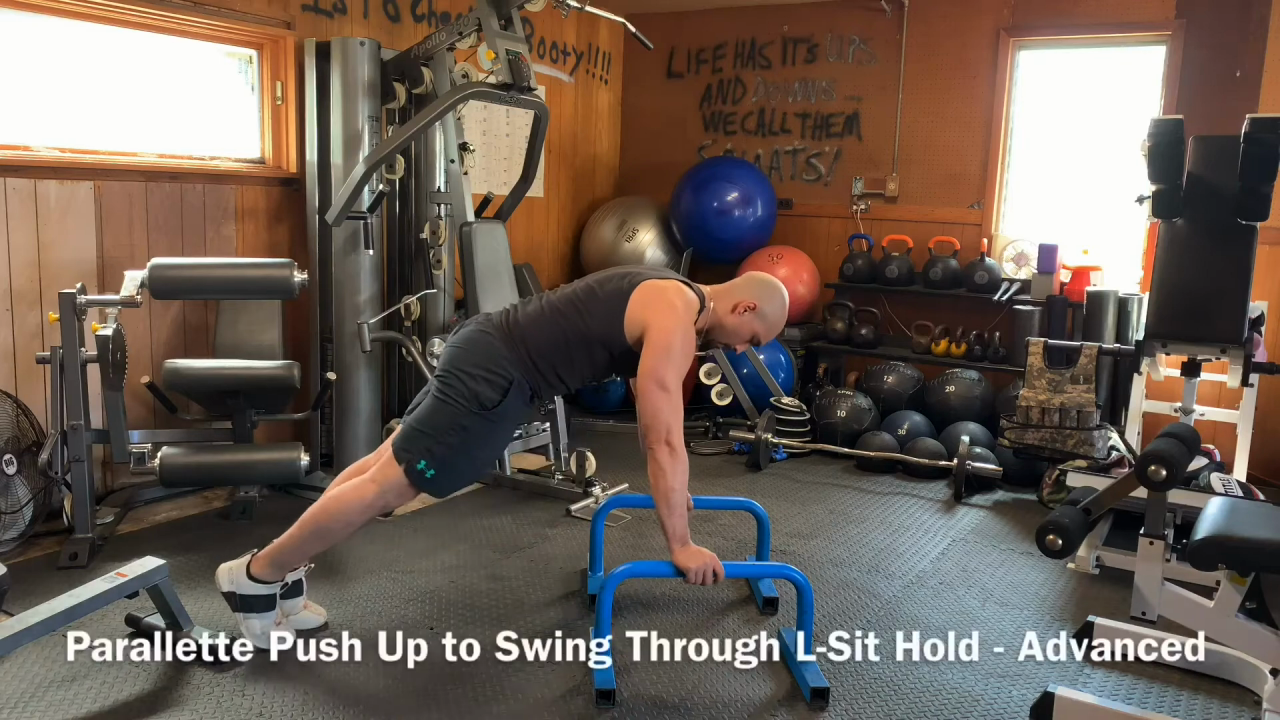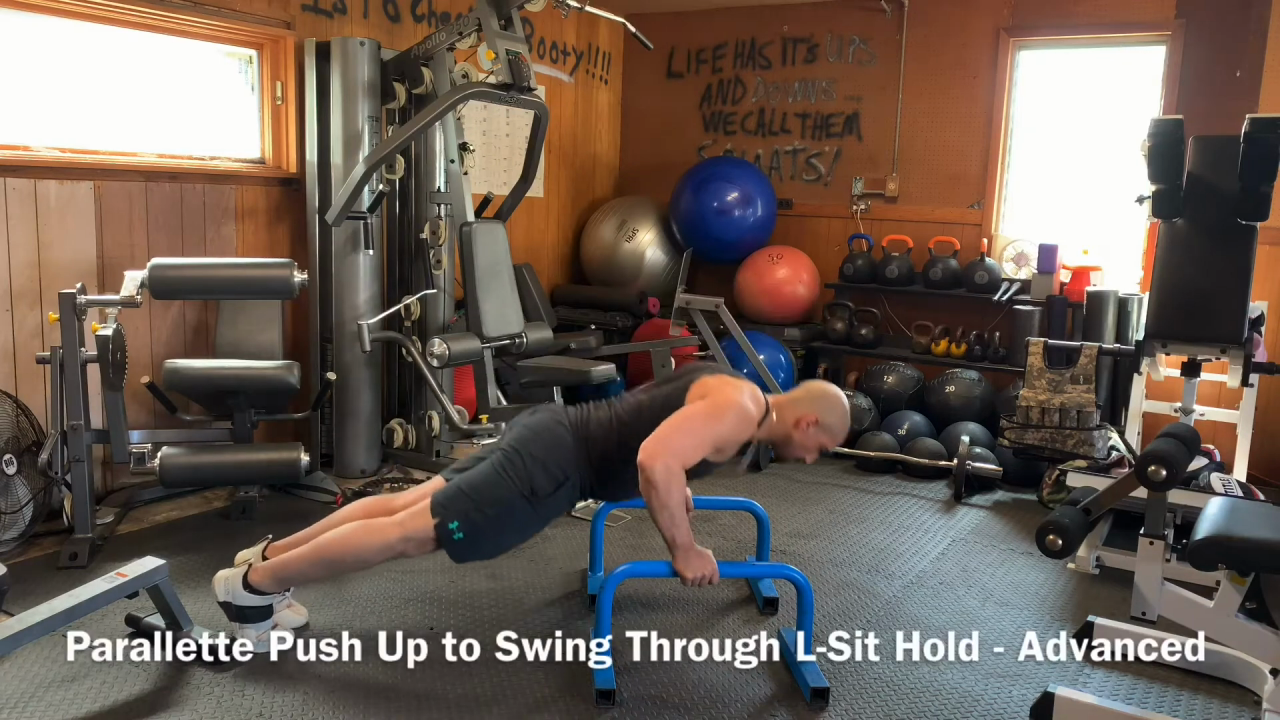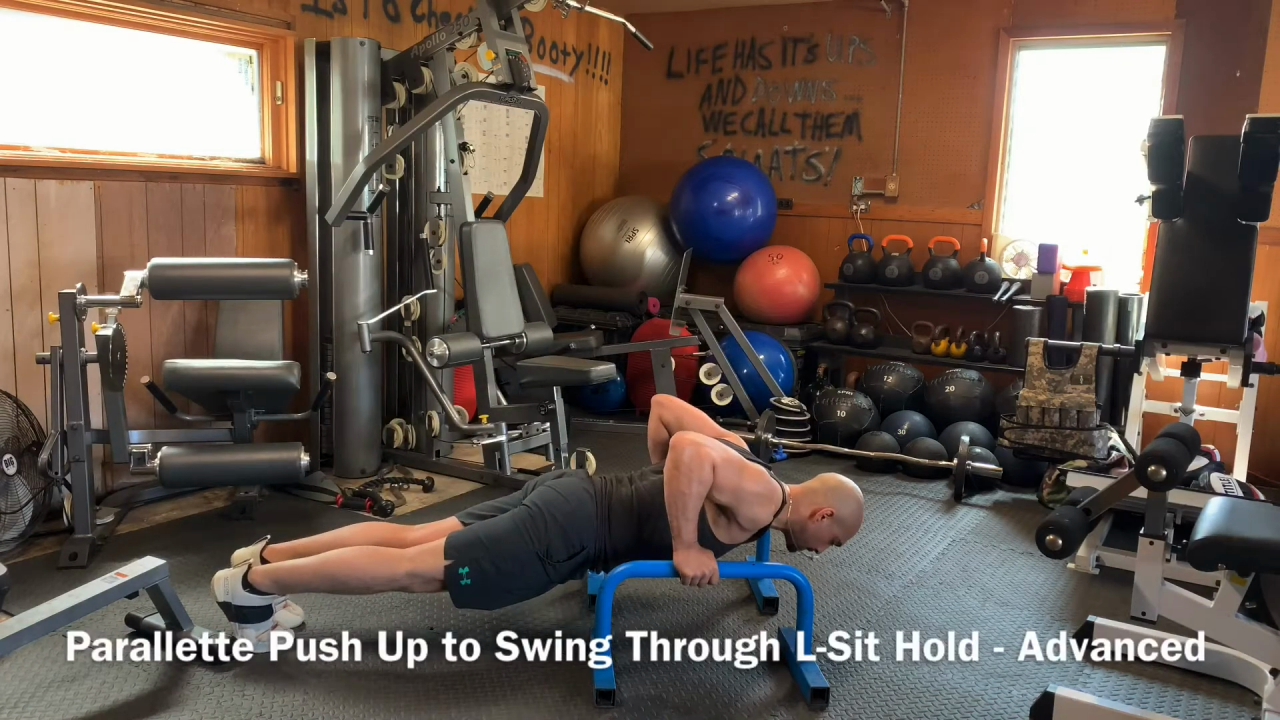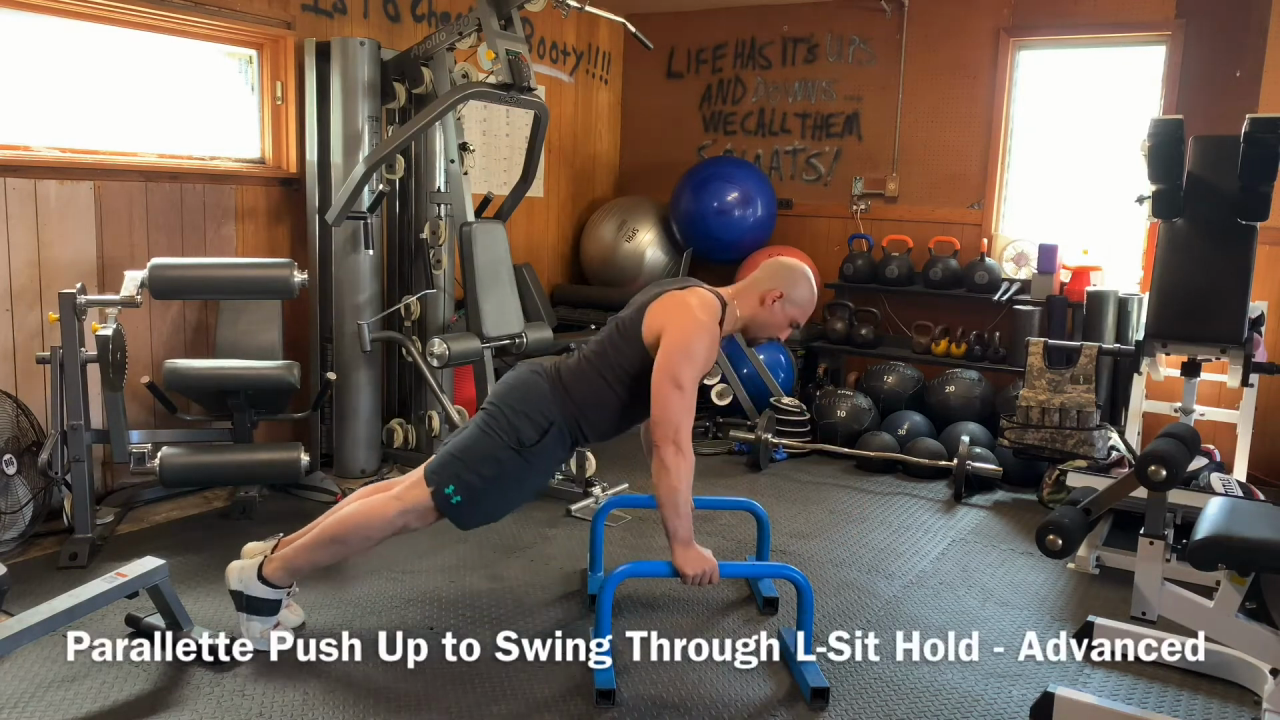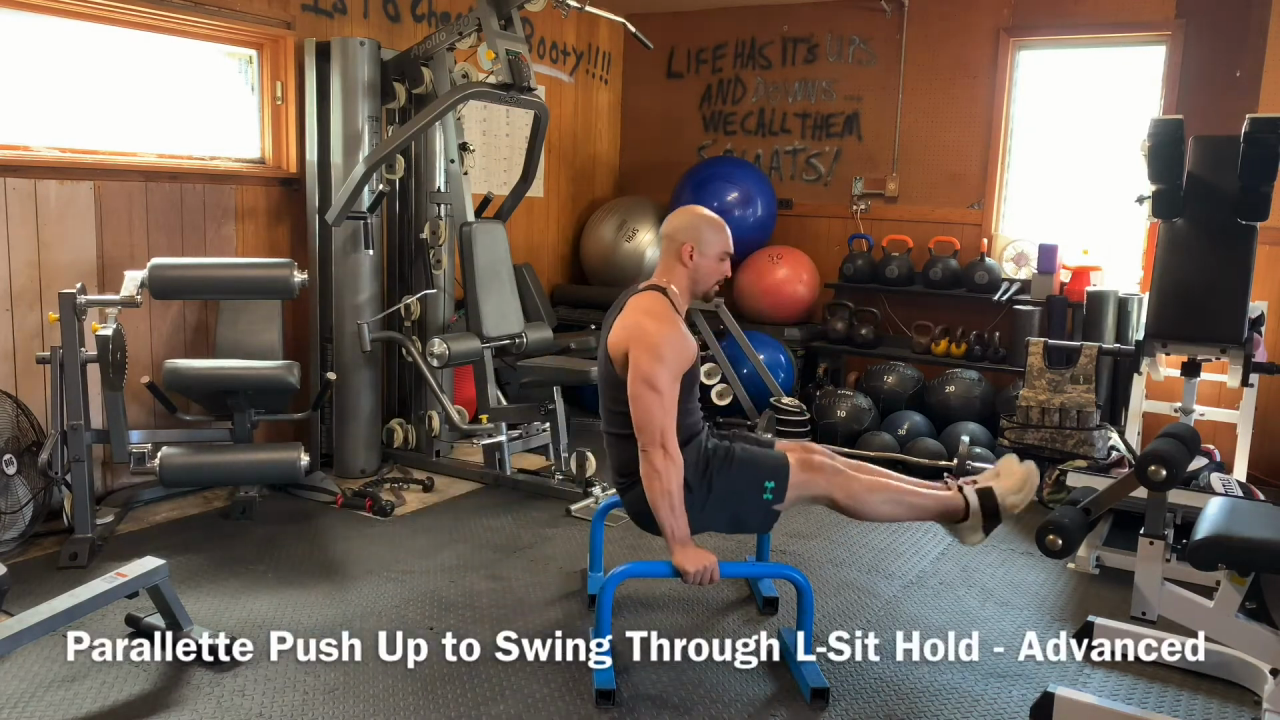
dt=1s
person 1, frame 1
left shoulder: (670, 296)
right shoulder: (674, 321)
left elbow: (651, 413)
right elbow: (664, 441)
left wrist: (668, 489)
right wrist: (681, 545)
left hip: (485, 346)
right hip: (494, 377)
left knee: (386, 462)
right knee: (387, 484)
left ankle: (283, 570)
right ankle: (255, 576)
person 1, frame 2
left shoulder: (724, 385)
right shoulder: (739, 409)
right elbow: (653, 462)
left wrist: (671, 484)
right wrist: (684, 550)
left hip: (552, 433)
right hip: (552, 466)
left knee: (410, 505)
right knee: (409, 533)
left ankle: (268, 554)
right ankle: (254, 583)
person 1, frame 3
left shoulder: (740, 455)
right shoulder: (761, 500)
left elbow: (663, 406)
right elbow: (688, 451)
right wrist: (685, 544)
left hip: (571, 495)
right hip: (569, 532)
left knee: (414, 537)
right knee: (414, 570)
left ankle: (268, 555)
right ankle: (252, 583)
person 1, frame 4
left shoulder: (695, 301)
right shoulder: (697, 325)
left elbow: (656, 413)
right elbow: (671, 441)
left wrist: (670, 490)
right wrist: (683, 544)
left hip: (538, 397)
right hip: (536, 421)
left knee: (413, 489)
right knee: (411, 506)
left ankle: (273, 556)
right ankle: (262, 578)
person 1, frame 5
left shoulder: (647, 304)
right shoulder: (656, 326)
right elbow: (657, 447)
right wrist: (682, 546)
left hip: (688, 457)
right hip: (680, 485)
left knee: (810, 457)
right knee: (822, 477)
left ankle: (960, 505)
right ankle: (968, 510)
